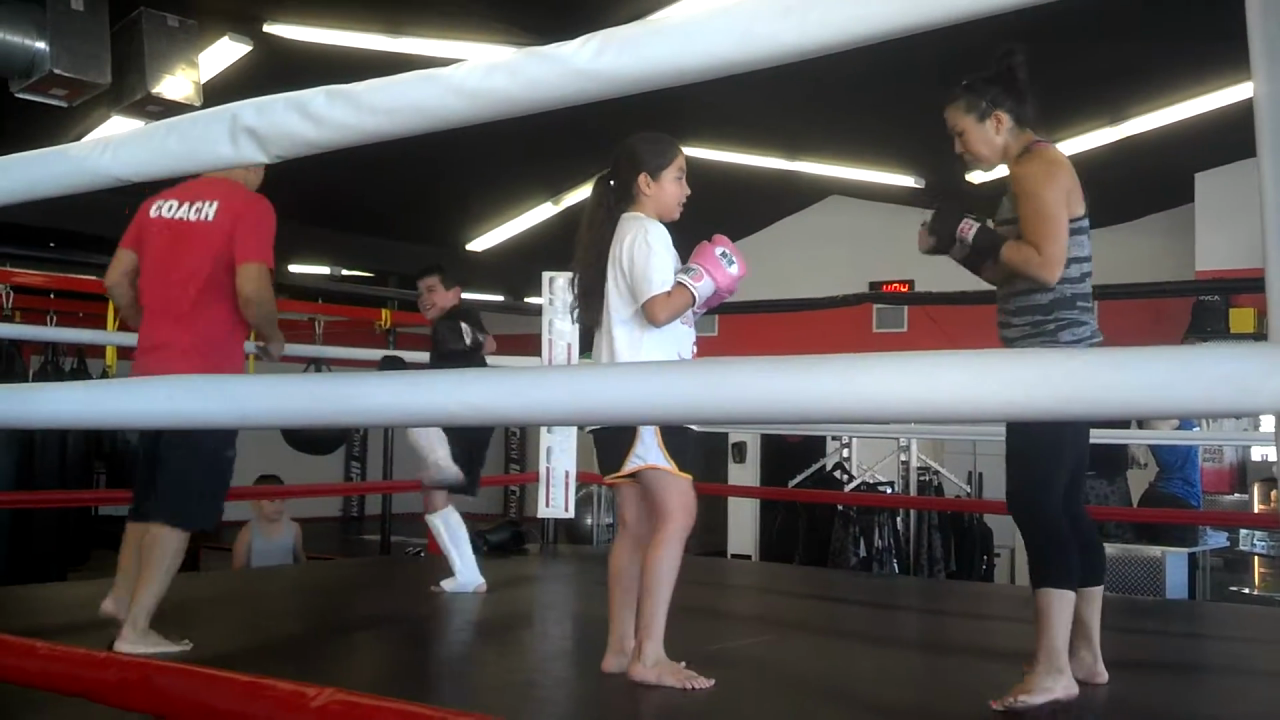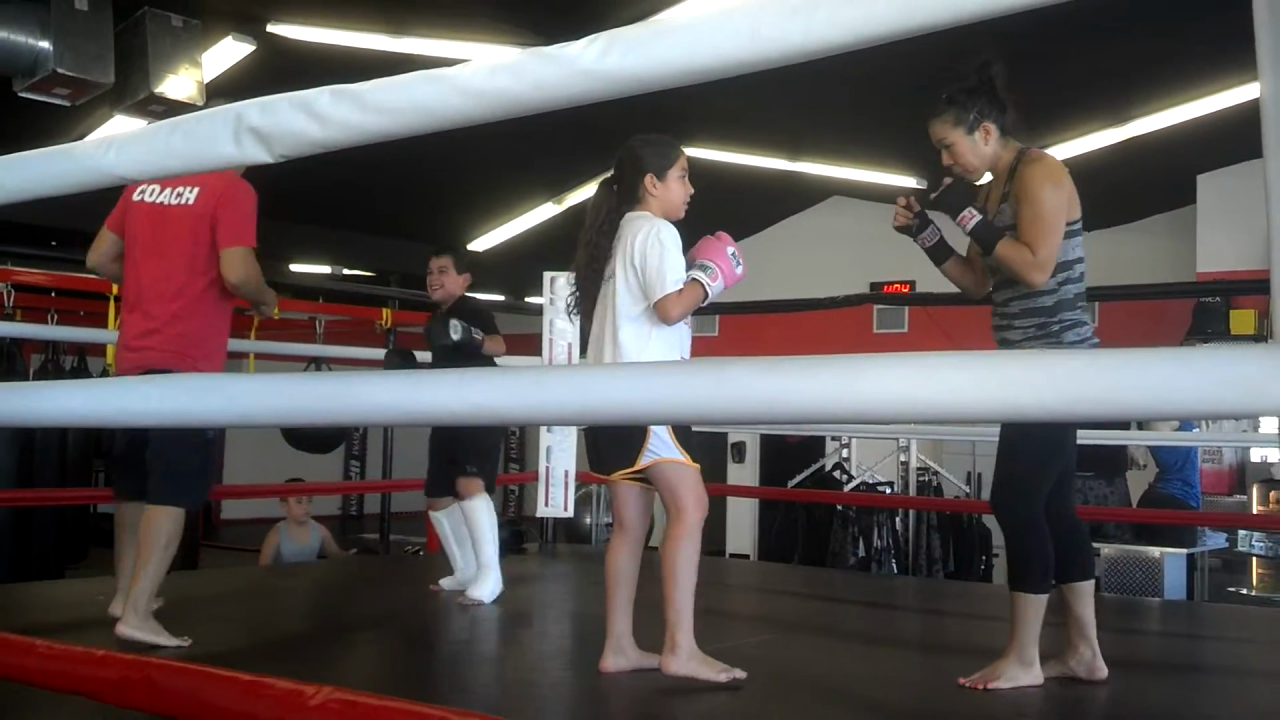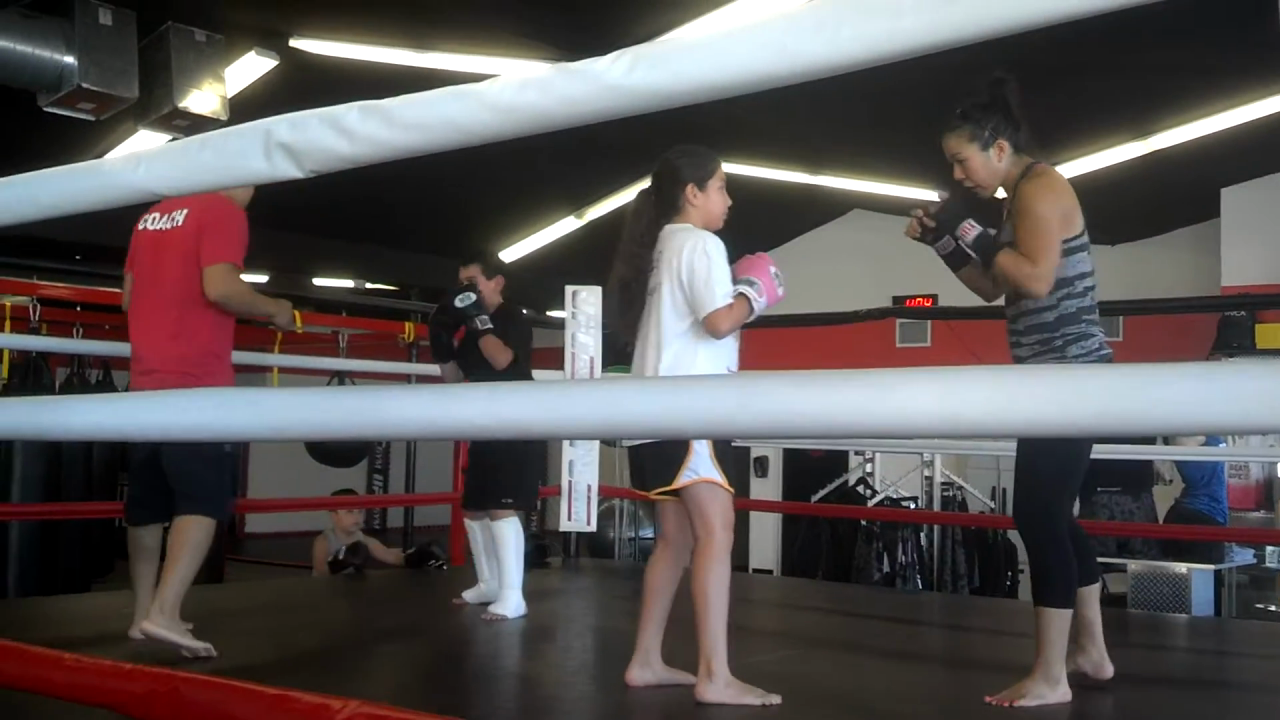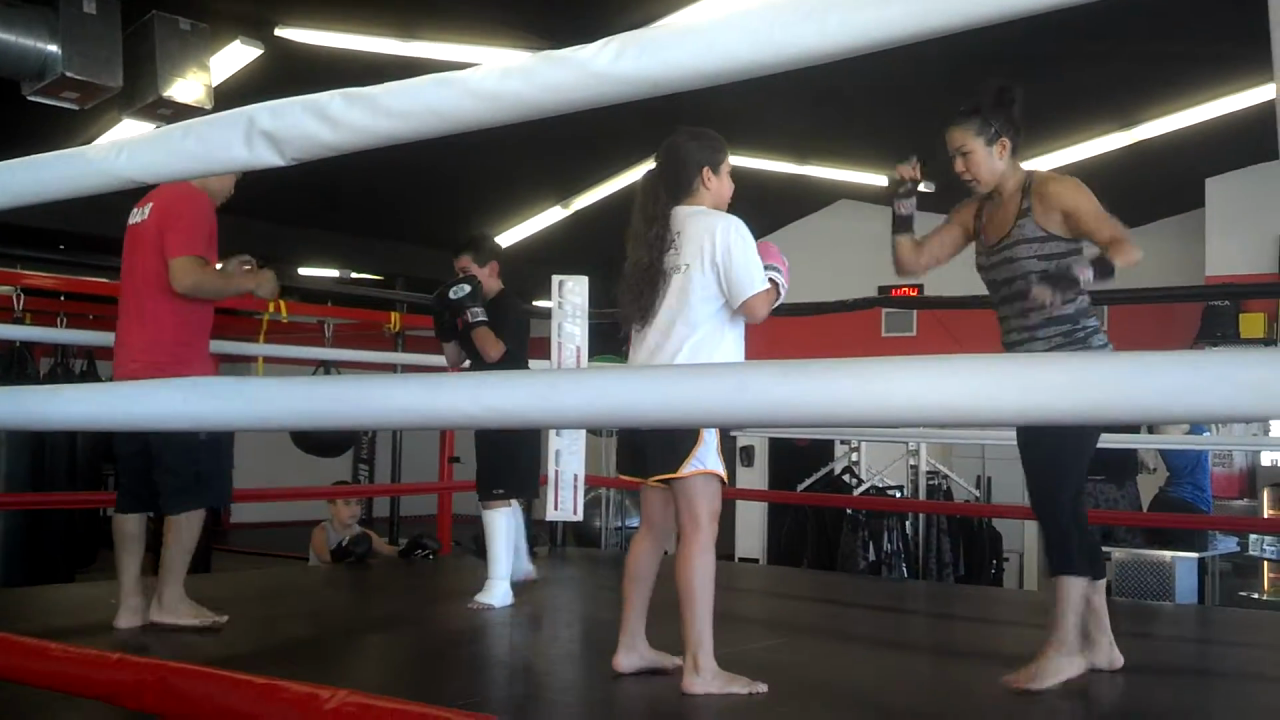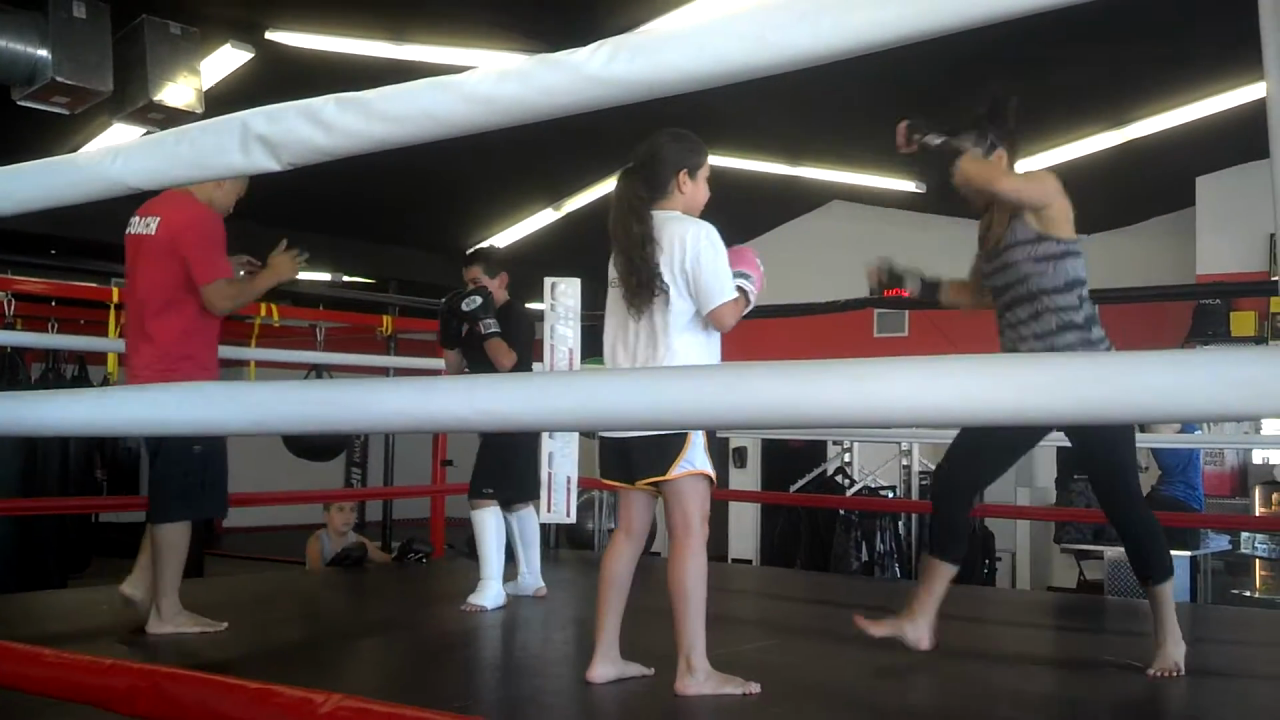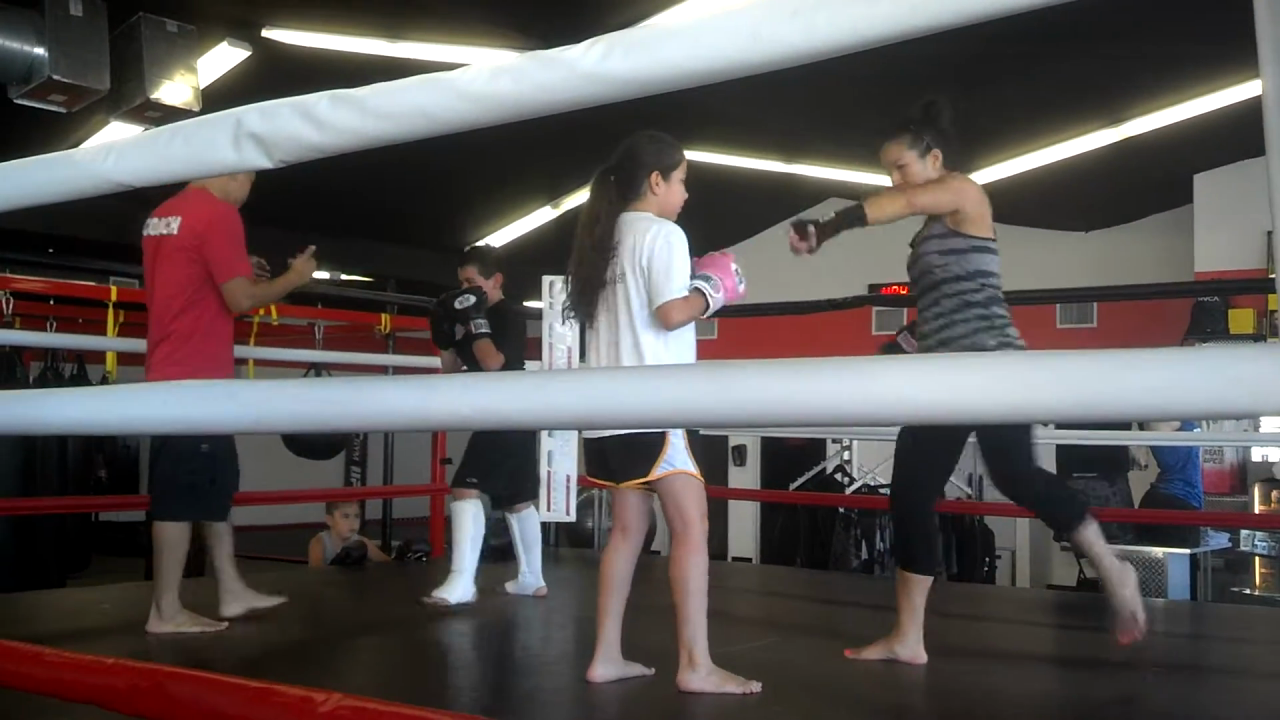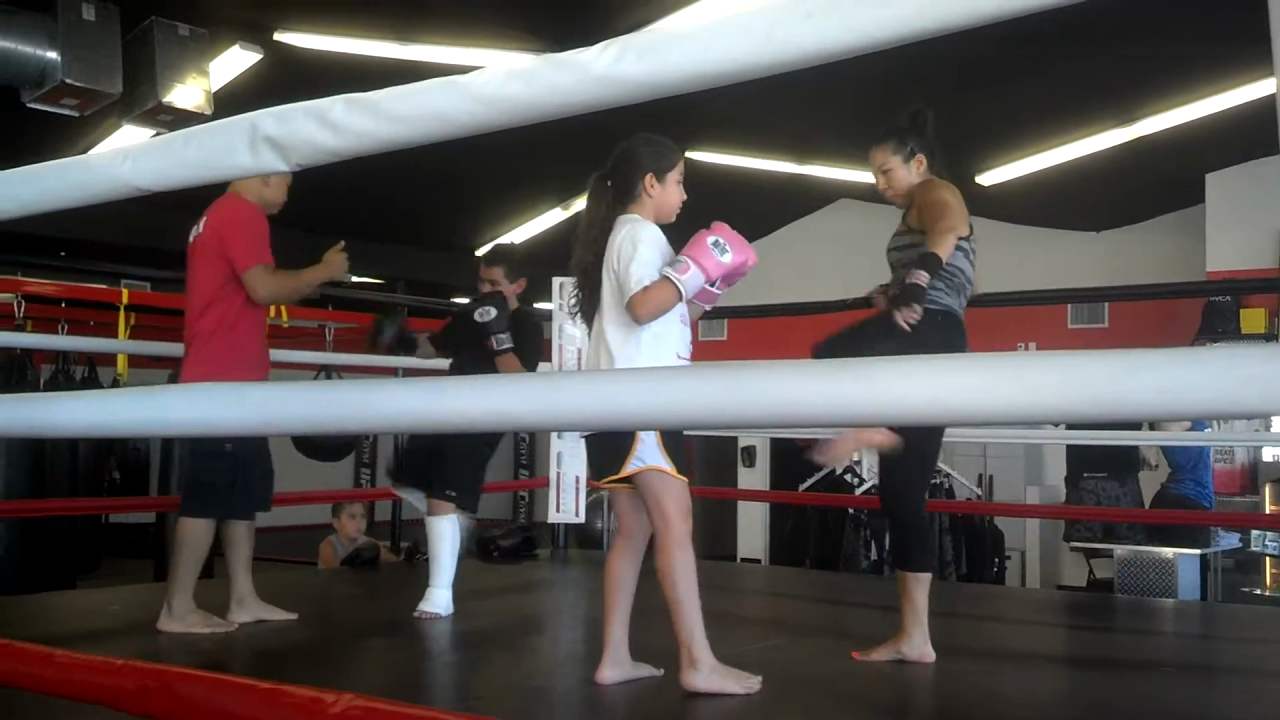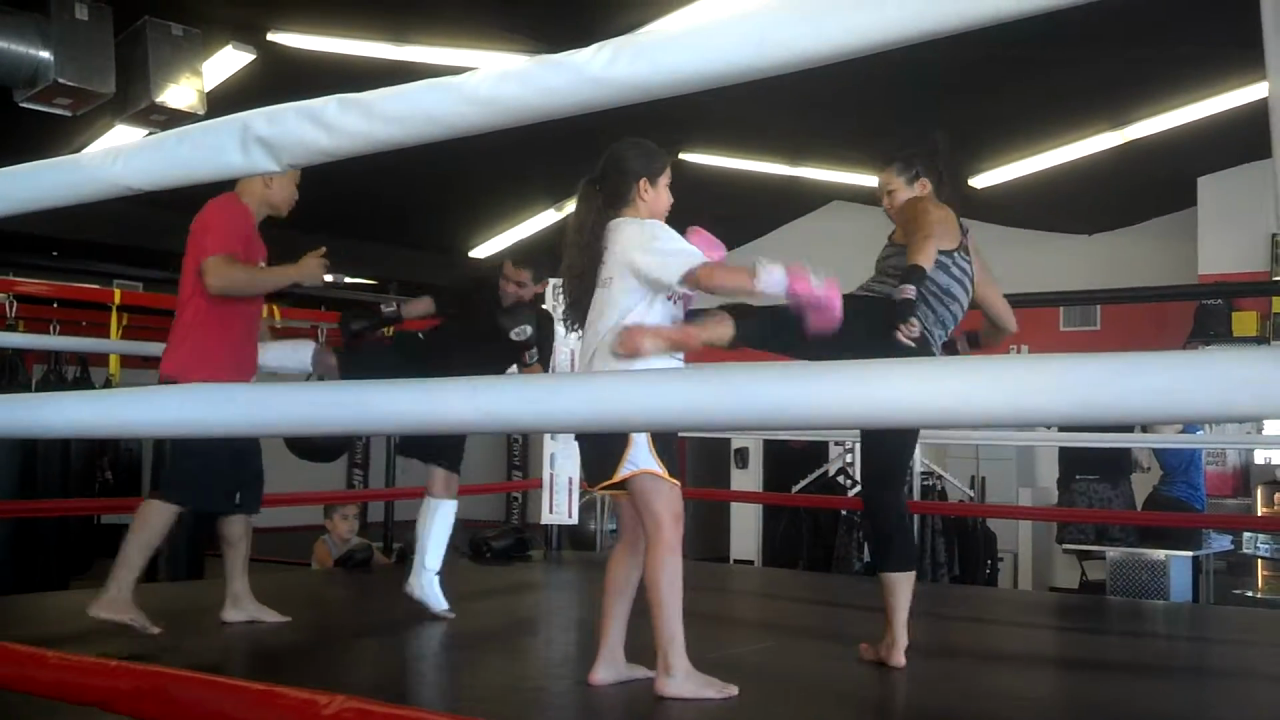
dt=0.3s
person 1, frame 1
left shoulder: (1036, 166)
right shoulder: (1038, 169)
left elbow: (1046, 267)
left wrist: (973, 231)
right wrist: (958, 247)
right hip: (1065, 359)
left knee: (1034, 503)
right knee: (1064, 504)
left ankle: (1053, 671)
right ankle: (1086, 653)
person 1, frame 2
left shoulder: (1040, 173)
right shoulder: (997, 189)
left elbow: (1035, 271)
right elbow: (977, 283)
left wrist: (968, 215)
right wrist: (925, 234)
left knee: (1015, 501)
right knee: (1050, 504)
left ankle: (1023, 658)
right ankle: (1084, 650)
person 1, frame 3
left shoulder: (1041, 186)
right shoulder: (1017, 198)
left elbow: (1035, 281)
right elbow: (993, 288)
left wrist: (971, 228)
right wrist: (943, 242)
left hip: (1068, 375)
right hip: (1059, 375)
left knee: (1038, 516)
right knee: (1052, 513)
left ankle: (1050, 677)
right ankle: (1091, 648)
person 1, frame 4
left shoulder: (1053, 191)
right shoulder: (973, 213)
left elbow: (1128, 249)
right elbow: (908, 262)
left wrist: (1072, 278)
right wrist: (903, 200)
left hip: (1078, 366)
left knee: (1053, 498)
right knee: (1060, 503)
left ankle: (1061, 647)
right ankle: (1098, 642)
person 1, frame 5
left shoulder: (1042, 190)
right shoulder: (990, 222)
left elbow: (992, 181)
right elbow: (977, 295)
left wrist: (930, 141)
right wrist: (909, 282)
left knee: (1122, 504)
right knee: (950, 486)
left ankle: (1168, 632)
right ankle: (918, 620)
person 1, frame 6
left shoulder: (961, 190)
right shoulder: (933, 221)
left elbow: (895, 206)
left wrist: (822, 227)
right wrist: (905, 343)
left hip: (987, 355)
left knee: (1014, 475)
right knee: (910, 494)
left ankle: (1111, 570)
right ankle: (907, 637)
person 1, frame 7
left shoulder: (939, 194)
right shoulder: (927, 209)
left elbow: (944, 235)
right elbow: (968, 283)
left wrist: (914, 285)
right wrist: (899, 294)
left hip: (927, 329)
right hip: (940, 346)
left knee: (833, 353)
right knee: (901, 492)
left ankle: (861, 430)
right ankle: (913, 637)
person 1, frame 8
left shoulder: (926, 211)
right shoulder: (970, 254)
left elbow: (923, 245)
right elbow: (1006, 323)
left wrist: (907, 299)
right wrist: (966, 342)
left hip: (874, 323)
right hip: (911, 361)
left knee: (758, 322)
right knee: (885, 496)
left ankle: (669, 337)
right ankle: (894, 639)
person 2, frame 1
left shoulder: (627, 232)
right shoulder: (646, 232)
right elbow: (659, 310)
left wrist: (704, 291)
right wrist: (705, 276)
right hip: (642, 401)
left knee: (638, 523)
right knee: (676, 516)
left ankle: (622, 647)
right ankle: (650, 655)
person 2, frame 2
left shoulder: (621, 235)
right shoulder: (656, 231)
right elbow: (670, 307)
left wrist: (699, 279)
right wrist: (711, 275)
left knee: (631, 522)
right knee: (689, 509)
left ankle: (619, 646)
right ankle: (682, 646)
person 2, frame 3
left shoulder: (659, 247)
right shoulder: (700, 243)
right elbow: (720, 321)
left wrist: (738, 294)
right wrist: (756, 290)
left knee: (676, 539)
right knee: (715, 533)
left ankle: (646, 660)
right ankle: (715, 675)
person 2, frame 4
left shoulder: (656, 233)
right shoulder: (723, 228)
right elbow: (755, 307)
right wrist: (777, 276)
left knee: (656, 525)
right knee: (699, 527)
left ankle: (632, 643)
right ankle: (702, 667)
person 2, frame 5
left shoulder: (627, 240)
right shoulder: (696, 233)
right elbow: (721, 316)
right wrist: (748, 281)
left knee: (631, 529)
right knee: (690, 530)
left ankle: (605, 656)
right ankle: (693, 668)
person 2, frame 6
left shoulder: (610, 237)
right shoulder: (662, 234)
right elbow: (672, 313)
left wrist: (700, 287)
right wrist: (716, 287)
left knee: (627, 528)
right knee: (690, 526)
left ankle: (606, 655)
right ankle: (695, 664)
person 2, frame 7
left shoulder: (622, 234)
right shoulder: (641, 232)
right elbow: (644, 306)
left wrist: (703, 290)
right wrist: (696, 268)
left hip: (619, 406)
left knee: (634, 530)
right knee: (675, 524)
left ankle: (615, 658)
right ankle: (698, 661)
person 2, frame 8
left shoulder: (608, 240)
right shoulder: (645, 237)
right elbow: (709, 275)
left wrist: (688, 269)
right wrist: (788, 280)
left knee: (637, 533)
right knee: (666, 526)
left ankle: (608, 658)
right ankle: (675, 668)
person 3, frame 1
left shoulder: (158, 201)
right shoulder: (250, 207)
left elbow: (116, 280)
right elbow: (252, 290)
right wrist: (271, 336)
left hip: (150, 370)
right hip: (205, 374)
left knee: (152, 496)
right knee: (182, 507)
left ankle: (121, 597)
right ankle: (135, 629)
person 3, frame 2
left shoulder: (144, 186)
right shoulder: (233, 191)
left elbow: (98, 259)
right elbow: (236, 272)
right wrist: (265, 298)
left hip: (135, 356)
right hip: (189, 361)
left knee: (134, 481)
right knee: (171, 489)
left ankle: (126, 594)
right ankle: (136, 615)
person 3, frame 3
left shoulder: (153, 216)
right shoulder: (224, 213)
left elbow: (130, 297)
right elbow: (221, 287)
right wrist: (275, 310)
left hip: (146, 382)
right hip: (197, 382)
left knee: (147, 503)
right knee: (203, 500)
left ankle: (144, 613)
right ankle: (163, 612)
person 3, frame 4
left shoulder: (152, 203)
right shoulder: (191, 203)
right elbow: (185, 279)
left wrist: (223, 275)
right wrist: (249, 283)
left hip: (134, 373)
right hip: (177, 372)
left knee: (137, 494)
right knee: (191, 490)
left ankle: (129, 602)
right ankle: (169, 598)
person 3, frame 5
left shoulder: (147, 213)
right shoulder: (199, 218)
right elbow: (220, 301)
left wrist: (223, 272)
right wrist: (273, 275)
left hip: (150, 377)
right hip: (182, 380)
left knee: (172, 492)
right knee: (182, 497)
left ankle: (143, 578)
right ankle: (166, 610)
person 3, frame 6
left shoulder: (162, 215)
right shoulder: (218, 215)
right elbow: (240, 300)
left wrist: (236, 271)
right wrist: (293, 277)
left hip: (172, 375)
right hip: (195, 379)
left knee: (212, 486)
right knee: (181, 496)
left ankle: (233, 591)
right ankle: (166, 611)
person 3, frame 7
left shoulder: (216, 218)
right shoulder: (243, 214)
right elbow: (264, 289)
left wrist: (291, 282)
right wrist: (325, 270)
left hip: (224, 379)
right hip: (224, 381)
left knee: (241, 491)
right knee: (209, 496)
left ankle: (243, 600)
right ankle: (177, 609)
person 3, frame 8
left shoulder: (243, 226)
right shoulder: (225, 212)
right elbow: (219, 279)
right wrist: (297, 272)
left hip: (225, 382)
right hip: (198, 380)
left knee: (239, 493)
right knee: (178, 488)
left ankle: (238, 599)
right ankle: (115, 594)
person 4, frame 1
left shoulder: (459, 319)
right shoulder: (444, 331)
left elbow: (490, 345)
left wrist: (473, 340)
right knee: (434, 501)
left ankle: (443, 465)
right ankle: (469, 577)
person 4, frame 2
left shoulder: (471, 308)
right shoulder: (440, 319)
left elbow: (498, 346)
left wrist: (467, 335)
left knee: (469, 485)
right knee: (438, 498)
left ankle: (490, 576)
right ankle: (466, 572)
person 4, frame 3
left shoulder: (513, 319)
right shoulder: (474, 326)
left elbow: (502, 360)
right elbow: (455, 378)
left wrist: (477, 319)
right wrist: (442, 343)
left knee: (501, 508)
right knee: (474, 510)
left ankle: (512, 596)
right ankle: (489, 584)
person 4, frame 4
left shoulder: (511, 306)
right shoulder: (481, 308)
left elbow: (493, 352)
right elbow: (455, 360)
left wrist: (472, 309)
right wrist: (445, 321)
left knee: (495, 496)
right knee: (502, 494)
left ankle: (499, 585)
right ankle: (519, 562)
person 4, frame 5
left shoulder: (517, 316)
right shoulder: (481, 320)
left elbow: (505, 362)
right elbow: (454, 367)
left wrist: (485, 320)
right wrist: (450, 329)
left knee: (483, 498)
right knee: (517, 501)
left ankle: (491, 586)
right ankle: (531, 579)
person 4, frame 6
left shoulder: (508, 317)
right shoulder: (480, 319)
left elbow: (493, 364)
right elbow: (452, 367)
left wrist: (475, 320)
right wrist: (444, 333)
left knee: (466, 490)
right knee: (517, 500)
left ankle: (461, 582)
right ankle: (531, 578)
person 4, frame 7
left shoulder: (527, 325)
right shoulder: (473, 314)
left elbow: (516, 378)
right elbow: (435, 348)
left wrist: (498, 332)
right wrist: (404, 339)
left knee: (442, 501)
right knee: (406, 483)
left ankle: (439, 595)
right ankle: (453, 531)
person 4, frame 8
left shoulder: (541, 325)
right shoulder: (484, 292)
right elbow: (433, 303)
left wrist: (527, 342)
right wrist: (387, 314)
right hip: (415, 360)
left knee: (444, 484)
right knee: (327, 362)
left ankle: (425, 579)
